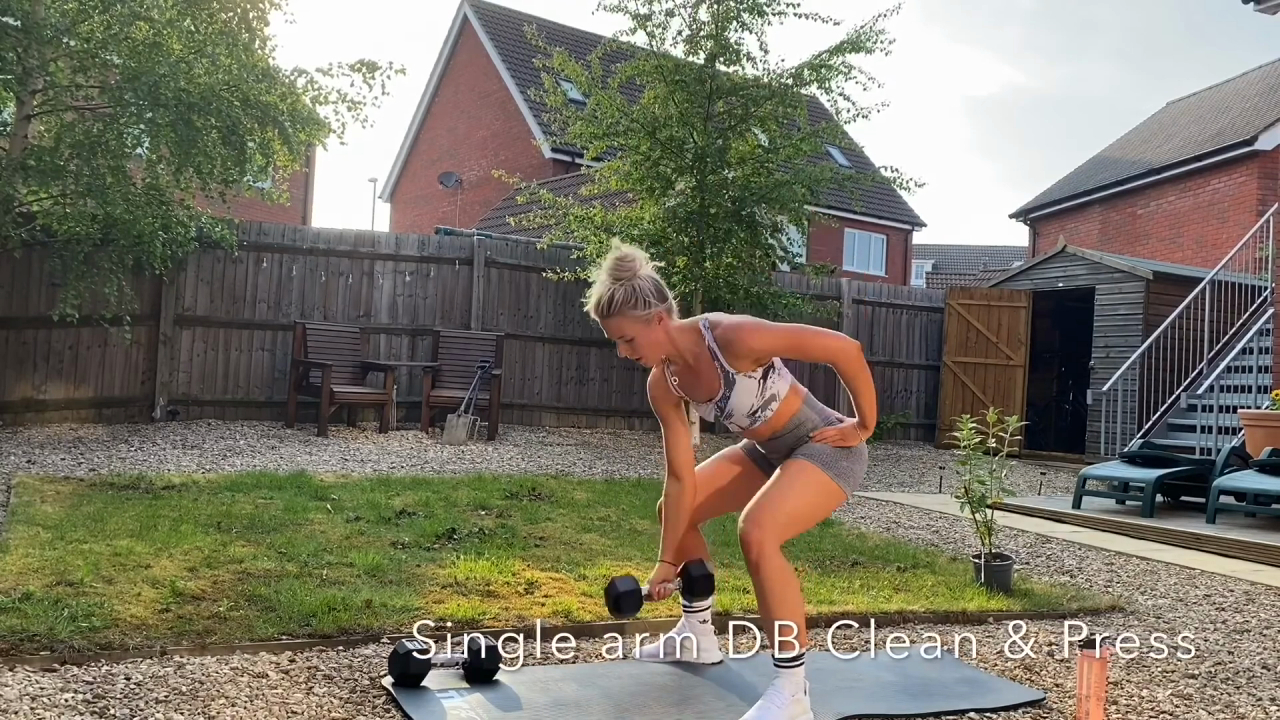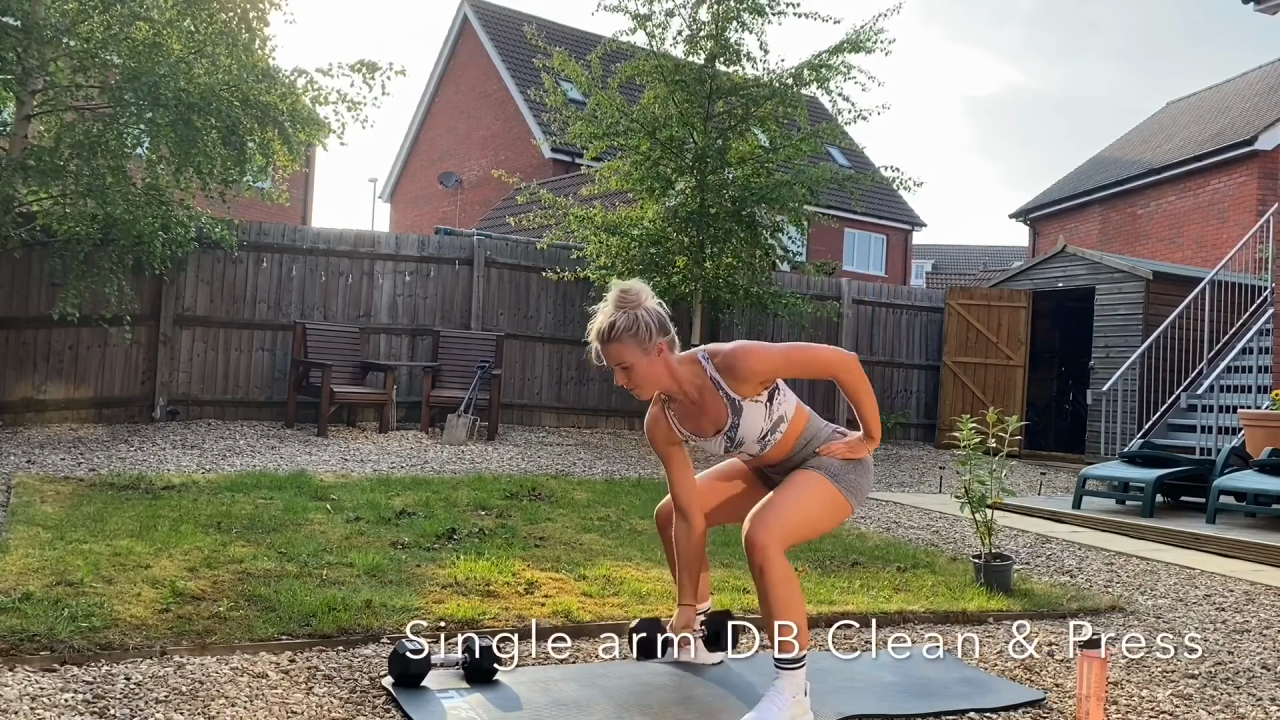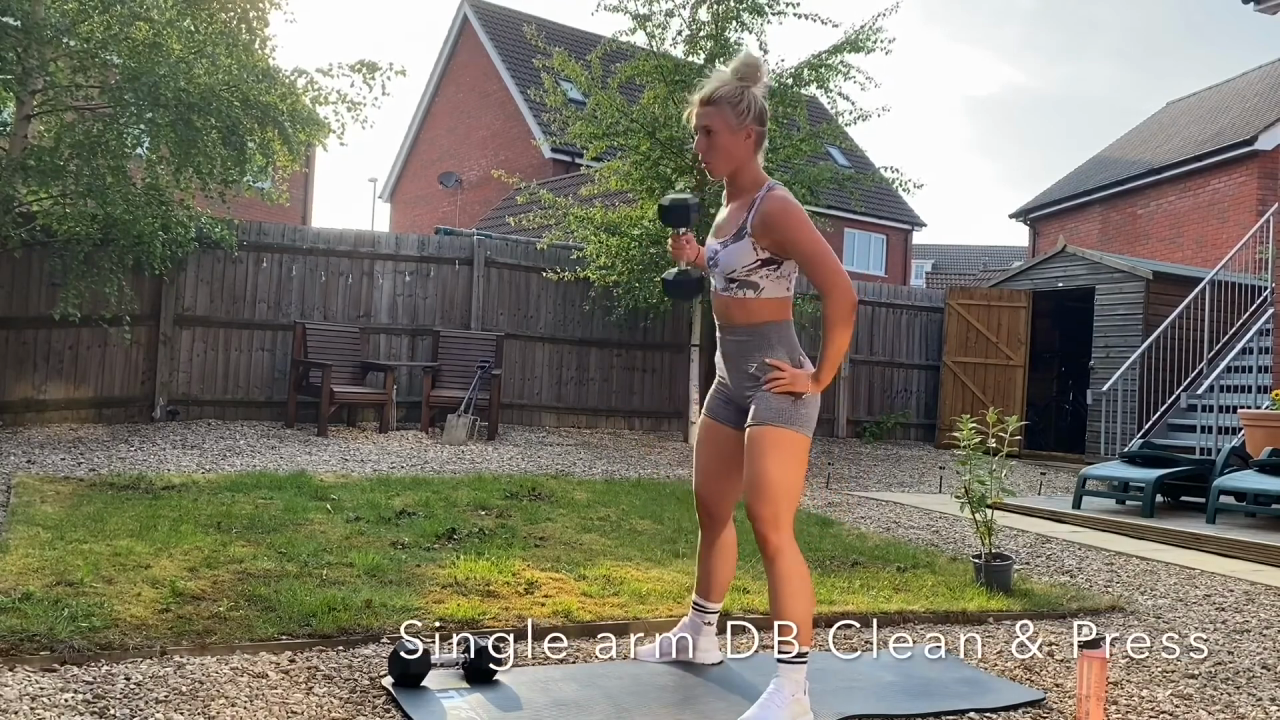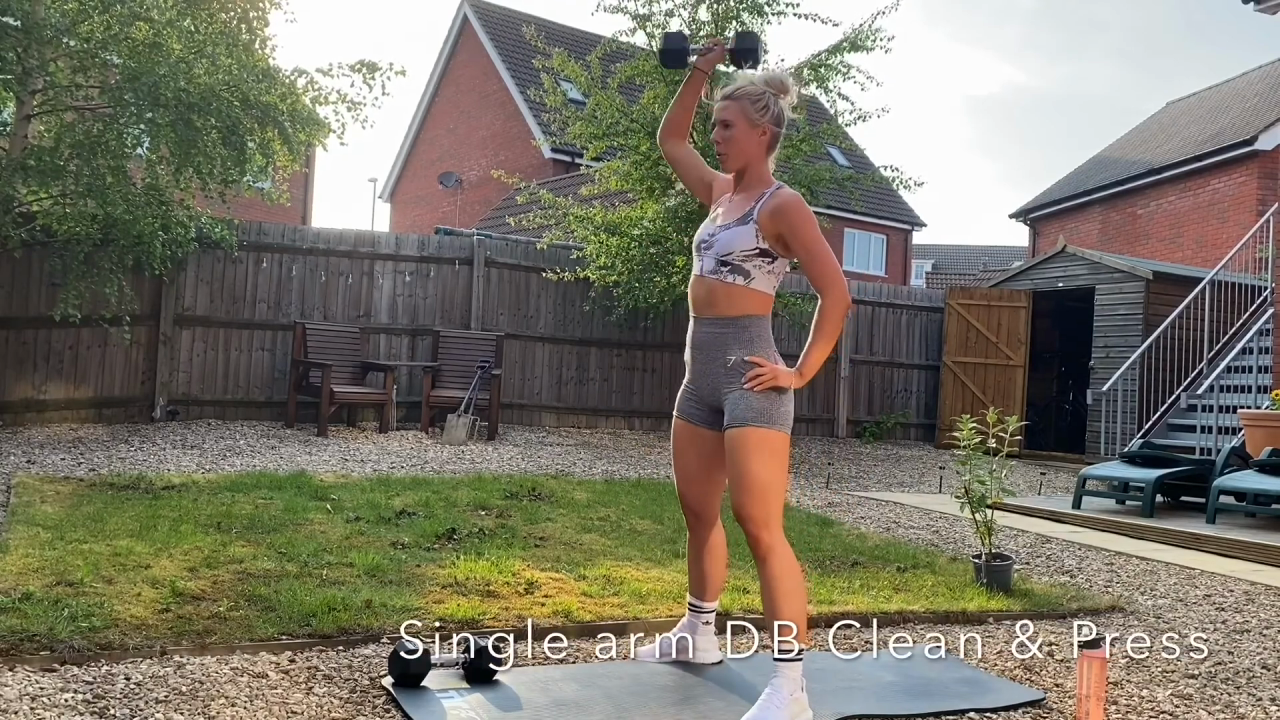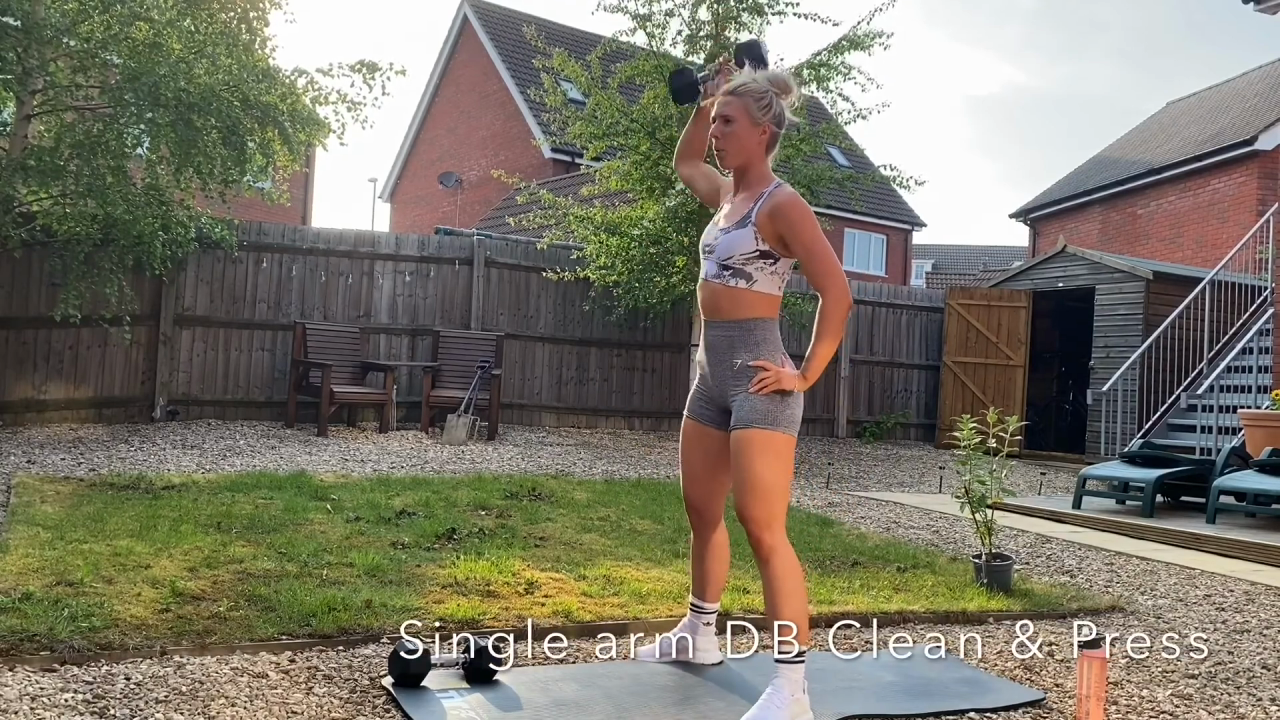
dt=0.4s
person 1, frame 1
left shoulder: (732, 337)
right shoulder: (661, 385)
left elbow: (845, 349)
right elbow: (680, 476)
left wrist: (865, 425)
right wrist: (666, 564)
left hip: (832, 450)
right hip: (771, 452)
left knee: (757, 531)
right knee: (680, 509)
right ankle: (699, 632)
person 1, frame 2
left shoulder: (734, 362)
right shoulder: (662, 421)
left elbow: (845, 362)
right elbow: (690, 510)
left wrist: (870, 439)
right wrist: (686, 605)
left hip: (832, 463)
right hip: (772, 468)
left knee: (760, 538)
right knee: (670, 517)
right ankle: (696, 640)
person 1, frame 3
left shoulder: (776, 207)
right shoulder: (729, 202)
left elbow: (841, 295)
left wrist: (822, 378)
right wrist: (692, 258)
left hip: (776, 381)
right hip: (730, 377)
left knee: (770, 528)
right knee: (712, 511)
right ankle: (699, 635)
person 1, frame 4
left shoulder: (783, 205)
right shoulder: (723, 193)
left elbow: (837, 294)
right elbow: (671, 140)
left wrist: (801, 374)
right wrist: (696, 72)
left hip: (749, 375)
right hip: (699, 373)
left knee: (759, 528)
right knee: (698, 513)
right ankle: (698, 634)
person 1, frame 5
left shoulder: (782, 204)
right shoulder: (731, 195)
left elbow: (838, 296)
right elbow: (685, 165)
left wrist: (806, 376)
right wrist: (702, 109)
left hip: (760, 382)
right hip: (713, 378)
left knee: (762, 528)
right knee: (701, 511)
right ankle: (699, 635)
